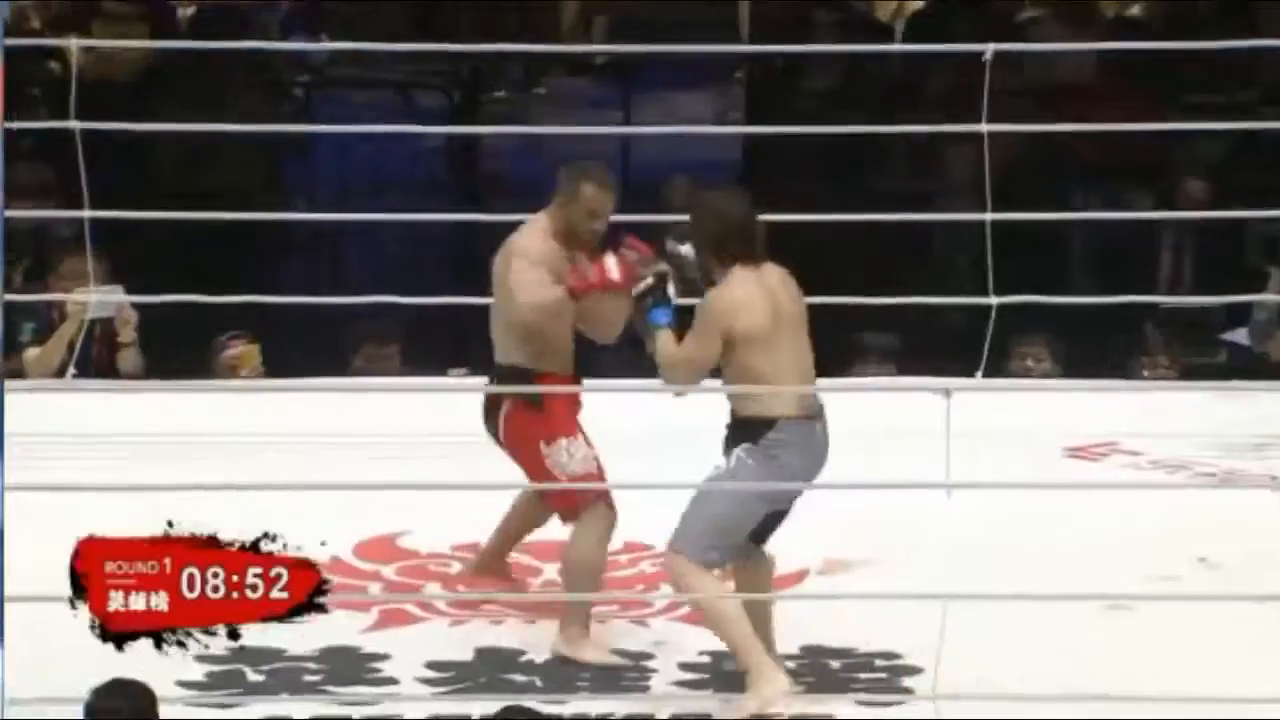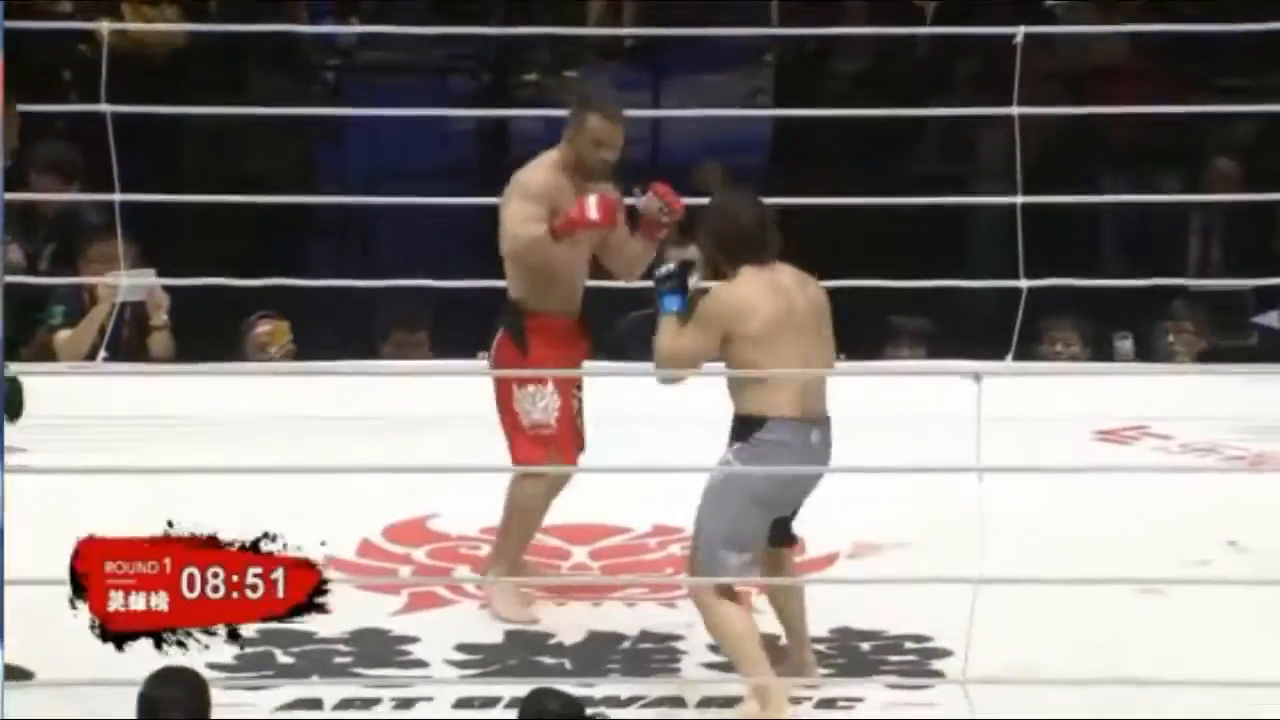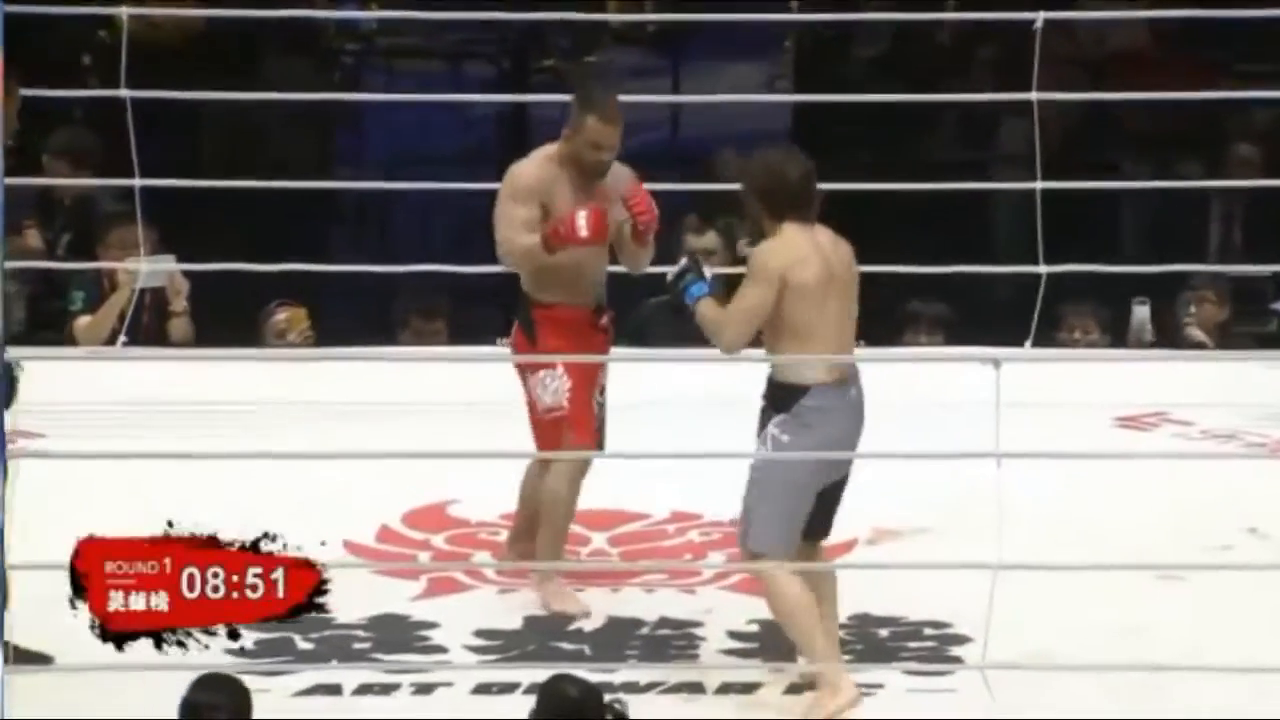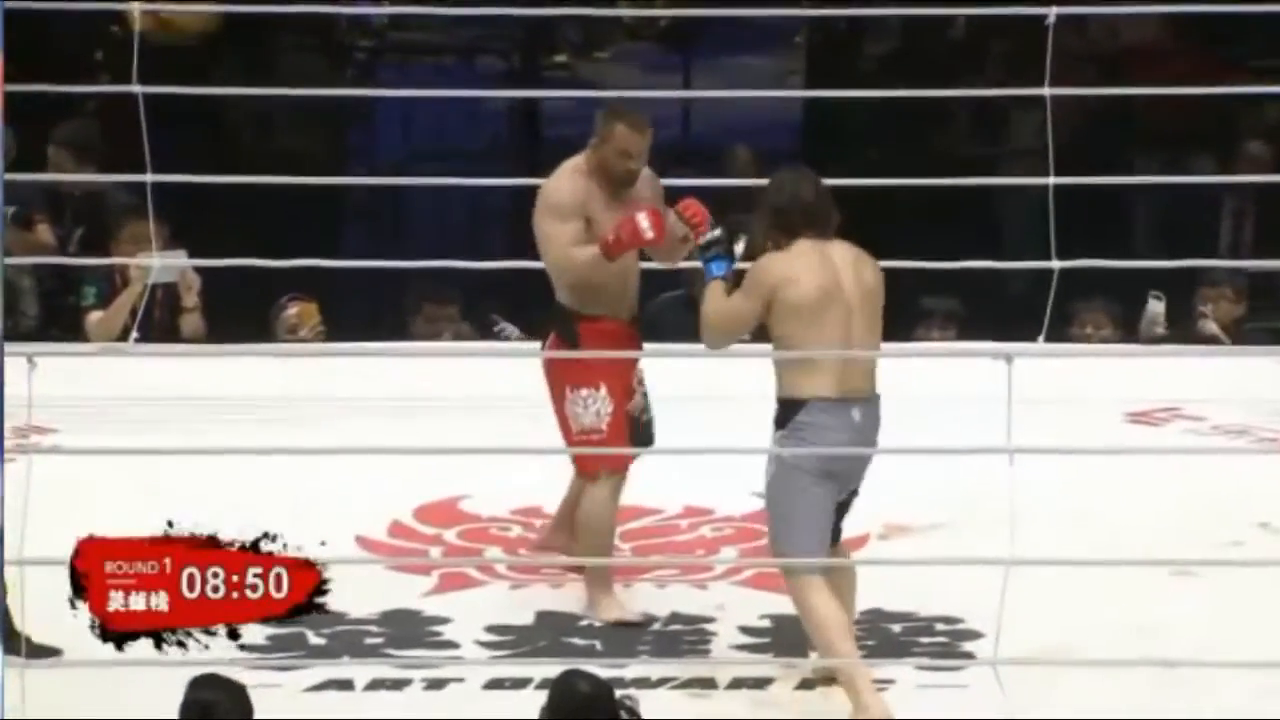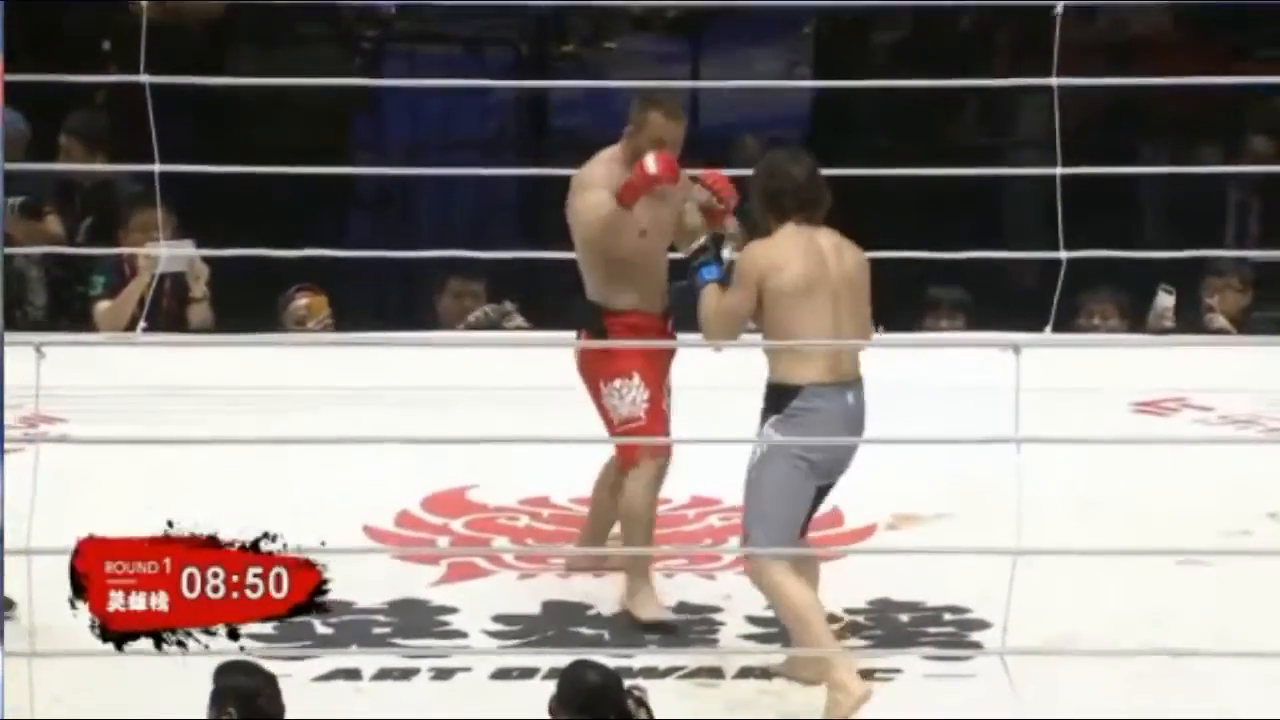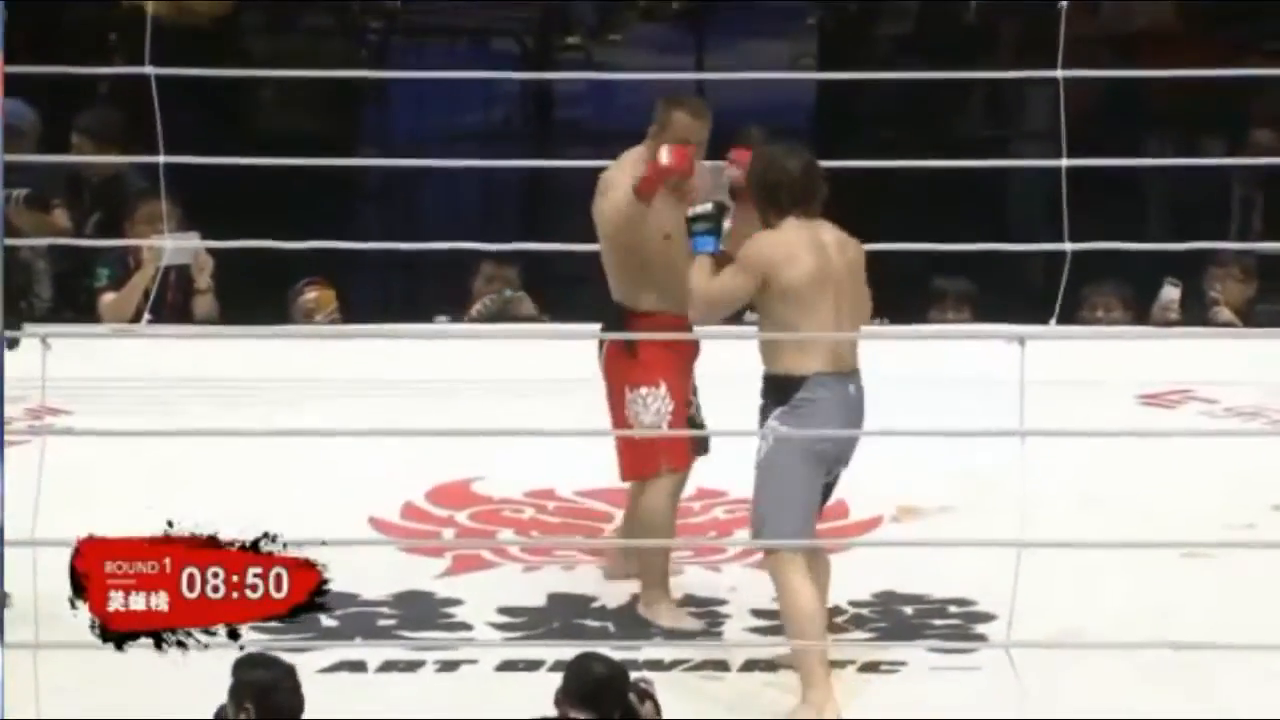
dt=0.4s
person 1, frame 1
left shoulder: (724, 298)
right shoulder: (777, 281)
left elbow: (677, 373)
left wrist: (656, 312)
left hip: (772, 445)
right hip: (801, 436)
left knee: (686, 563)
right knee: (735, 543)
left ankle: (767, 677)
right ankle: (763, 661)
person 1, frame 2
left shoulder: (727, 300)
right shoulder: (808, 288)
left elbow: (670, 367)
left wrist: (670, 297)
left hip: (764, 445)
right hip: (813, 441)
left knee: (708, 584)
right knee: (769, 541)
right ankle: (801, 655)
person 1, frame 3
left shoulder: (773, 254)
right shoulder: (839, 248)
left elbow: (730, 337)
left wrist: (694, 289)
left hip: (801, 412)
right hip: (845, 404)
left knee: (766, 555)
right knee: (804, 542)
right ankle: (828, 662)
person 1, frame 4
left shoulder: (773, 269)
right shoulder: (866, 266)
left elbow: (714, 334)
left wrist: (716, 267)
left hip: (810, 425)
right hip: (862, 418)
left knee: (805, 573)
right knee: (825, 540)
right ankle: (842, 654)
person 1, frame 5
left shoulder: (760, 255)
right shoulder: (852, 254)
left elbow: (717, 334)
left wrist: (708, 272)
left hip: (798, 412)
right hip: (847, 406)
left knee: (765, 558)
right knee: (789, 532)
right ankle: (808, 657)
person 1, frame 6
left shoulder: (765, 248)
right shoulder: (845, 242)
left elbow: (702, 308)
left wrist: (704, 238)
left hip: (800, 405)
right hip: (844, 397)
left knee: (783, 551)
right knee: (801, 529)
right ankle: (810, 649)
person 2, frame 1
left shoulder: (570, 252)
right shoulder: (533, 248)
left elbow: (604, 331)
right elbow: (527, 312)
left wrist: (625, 280)
right wrist: (586, 283)
left hip: (541, 395)
right hip: (529, 400)
left knee: (557, 487)
right knee: (596, 512)
left ankle: (487, 561)
right ankle: (573, 631)
person 2, frame 2
left shoulder: (601, 191)
right shoulder: (535, 181)
left elbow: (627, 268)
right elbow: (513, 248)
left wrist: (652, 225)
right wrist: (565, 224)
left hip: (563, 334)
right hip: (529, 337)
left knee: (547, 459)
right knee: (547, 465)
left ankle: (506, 554)
right ankle: (500, 578)
person 2, frame 3
left shoulder: (622, 180)
right shoulder: (530, 176)
left elbow: (636, 263)
right elbow: (509, 252)
left wrist: (643, 230)
right wrist: (557, 235)
left hip: (592, 324)
right hip: (544, 327)
left knee: (560, 446)
right knee: (569, 449)
left ankle: (523, 542)
right ankle: (550, 578)
person 2, frame 4
left shoulder: (644, 184)
right shoulder: (563, 190)
left elbow: (666, 257)
right elbow: (564, 268)
left wrist: (686, 230)
right wrist: (616, 244)
left hip: (621, 332)
right hip: (580, 340)
left knee: (622, 448)
right knee: (605, 467)
left ankle: (562, 533)
right ankle: (599, 593)
person 2, frame 5
left shoulder: (672, 180)
right shoulder: (597, 177)
left elbow: (697, 246)
right elbow: (589, 235)
left wrist: (716, 211)
right wrist: (631, 190)
left hip: (652, 329)
right hip: (612, 335)
left knee: (632, 452)
right knee: (647, 456)
left ankle: (589, 550)
right ankle: (639, 587)
person 2, frame 6
left shoulder: (696, 180)
right shoulder: (624, 177)
right elbow: (612, 234)
right wrist: (651, 185)
left hip: (675, 334)
right hip: (637, 338)
left knee: (661, 457)
right knee: (666, 464)
left ankle: (628, 553)
right ankle: (654, 593)
